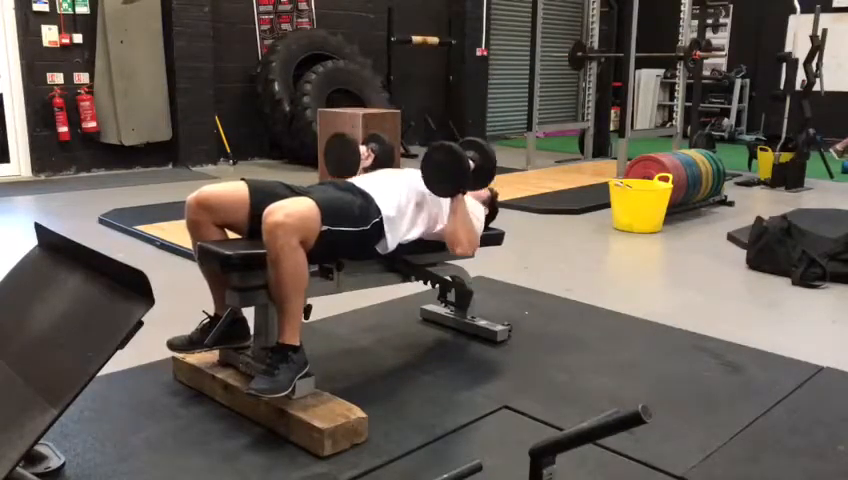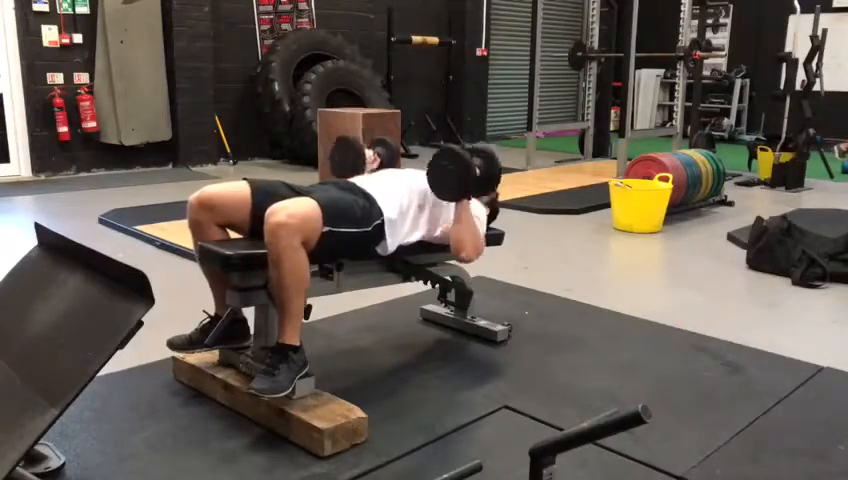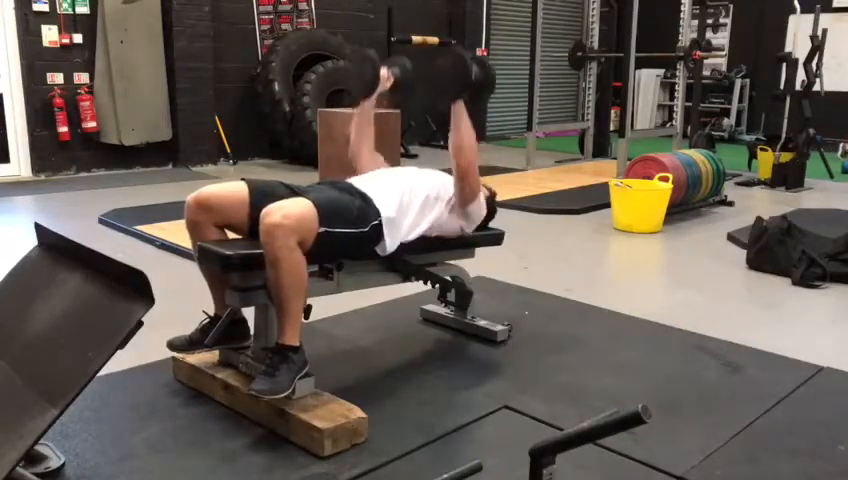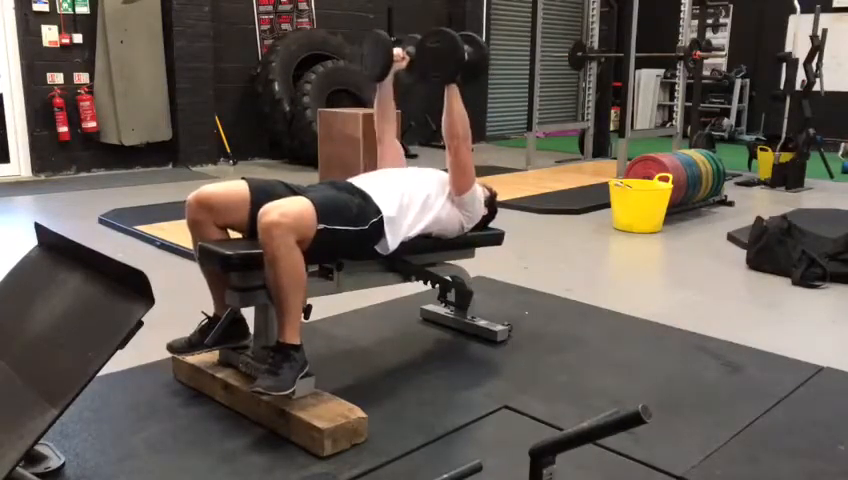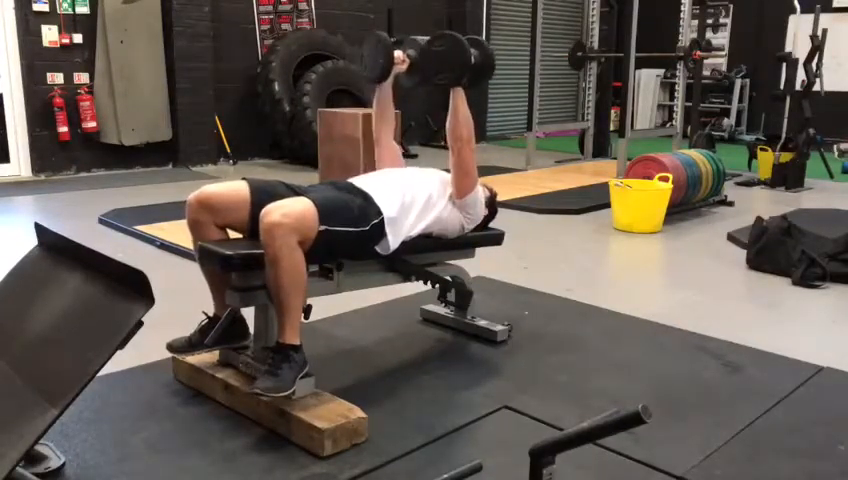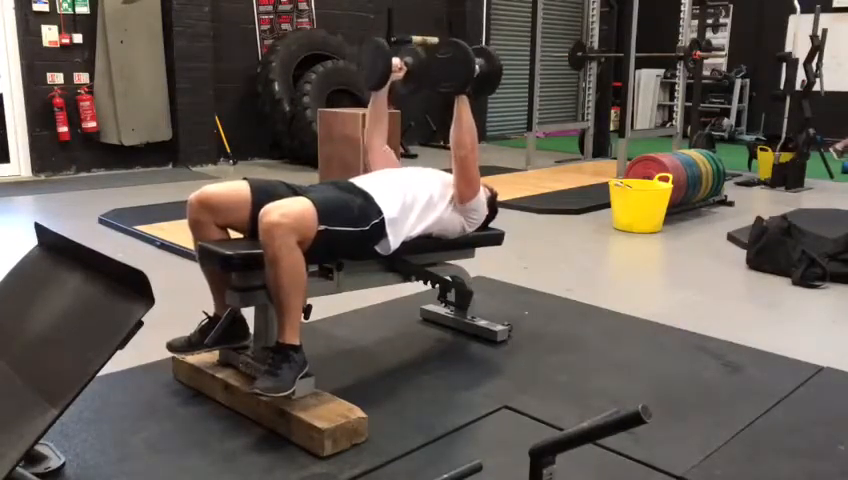
dt=0.3s
person 1, frame 1
left shoulder: (469, 208)
right shoulder: (421, 185)
left elbow: (462, 247)
left wrist: (458, 188)
right wrist: (355, 162)
left hip: (370, 214)
left knee: (280, 223)
right knee: (202, 204)
left ankle: (290, 351)
right ankle: (228, 321)
person 1, frame 2
left shoulder: (471, 209)
right shoulder: (430, 184)
left elbow: (467, 252)
left wrist: (463, 193)
right wrist: (359, 169)
left hip: (370, 214)
left knee: (283, 223)
right knee: (203, 204)
left ankle: (289, 352)
right ankle: (227, 321)
person 1, frame 3
left shoulder: (466, 212)
right shoulder: (417, 185)
left elbow: (466, 167)
right elbow: (360, 150)
left wrist: (458, 103)
right wrist: (370, 95)
left hip: (369, 215)
left knee: (278, 223)
right knee: (201, 204)
left ankle: (290, 353)
right ankle: (227, 322)
person 1, frame 4
left shoulder: (465, 209)
right shoulder: (411, 180)
left elbow: (459, 145)
right elbow: (386, 133)
left wrist: (451, 83)
right wrist: (387, 74)
left hip: (368, 214)
left knee: (276, 222)
right knee: (201, 204)
left ankle: (290, 352)
right ankle: (226, 322)
person 1, frame 5
left shoulder: (467, 210)
right shoulder: (416, 183)
left elbow: (463, 149)
right elbow: (383, 137)
left wrist: (457, 86)
right wrist: (386, 77)
left hip: (370, 214)
left knee: (278, 223)
right knee: (203, 203)
left ankle: (290, 351)
right ankle: (226, 322)
person 1, frame 6
left shoulder: (468, 212)
right shoulder: (413, 184)
left elbow: (465, 155)
right elbow: (375, 142)
left wrist: (461, 95)
right wrist: (383, 83)
left hip: (370, 213)
left knee: (277, 222)
right knee: (203, 203)
left ankle: (289, 352)
right ankle: (227, 321)
